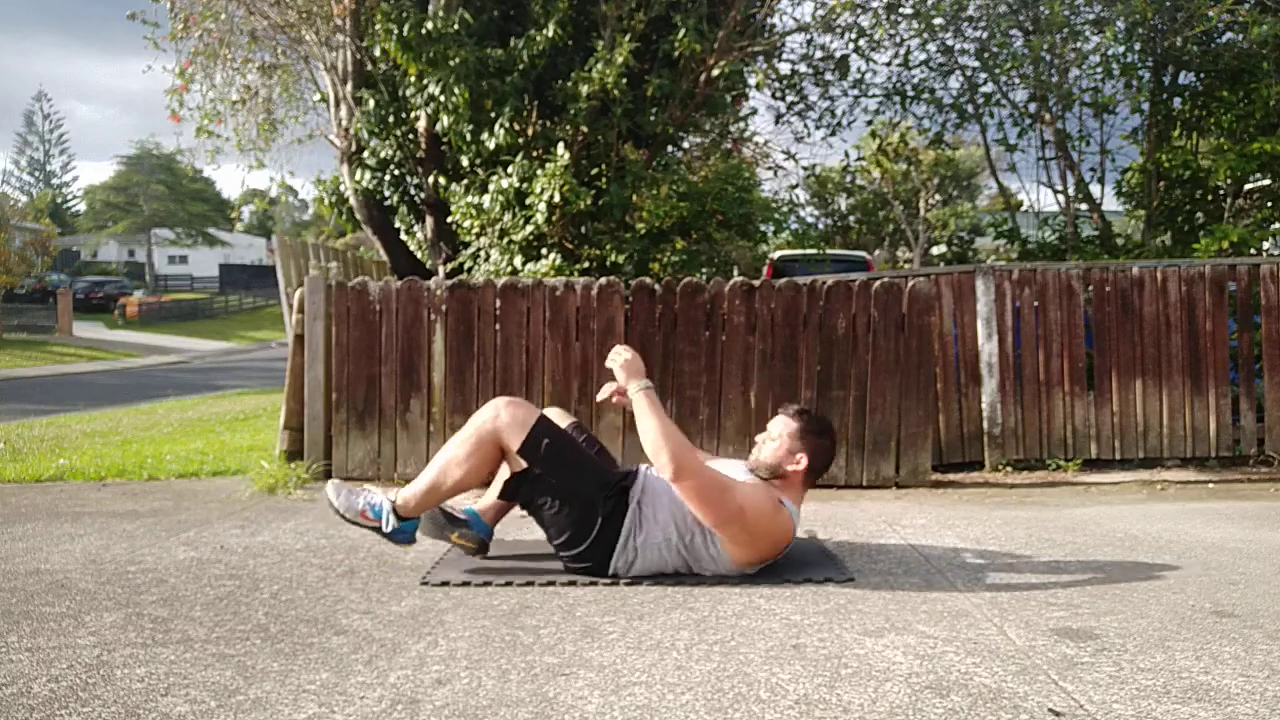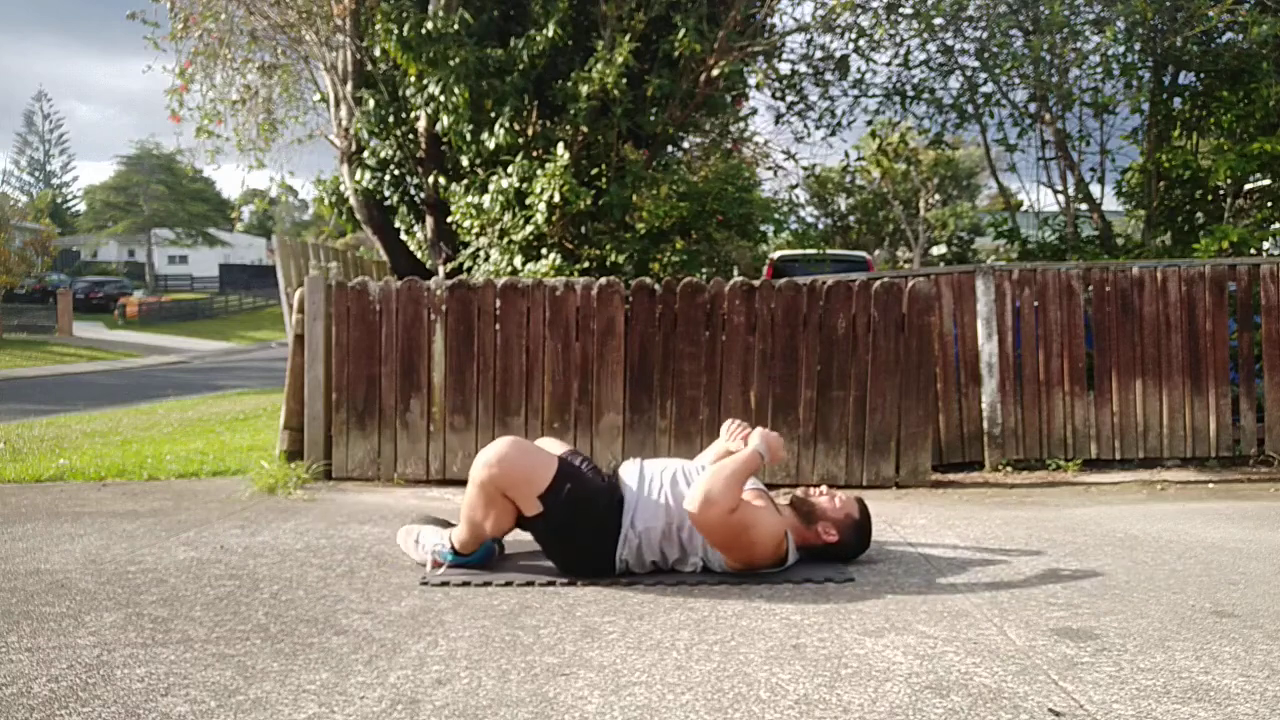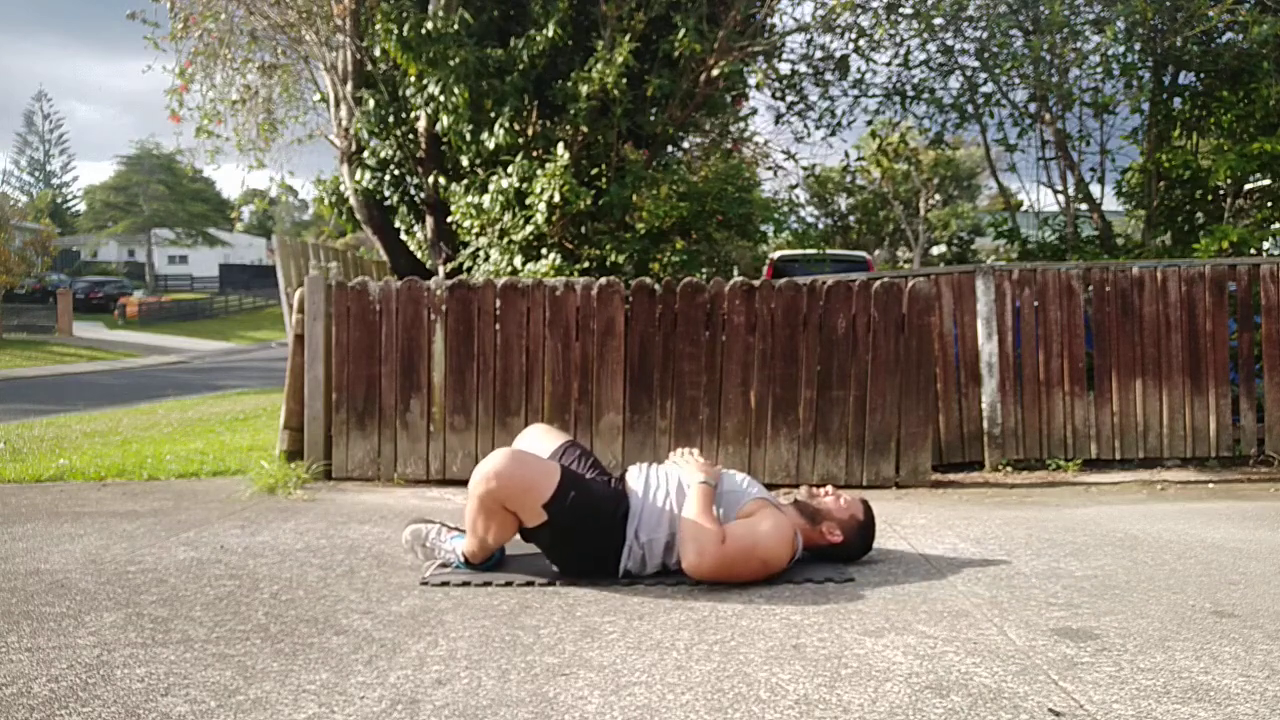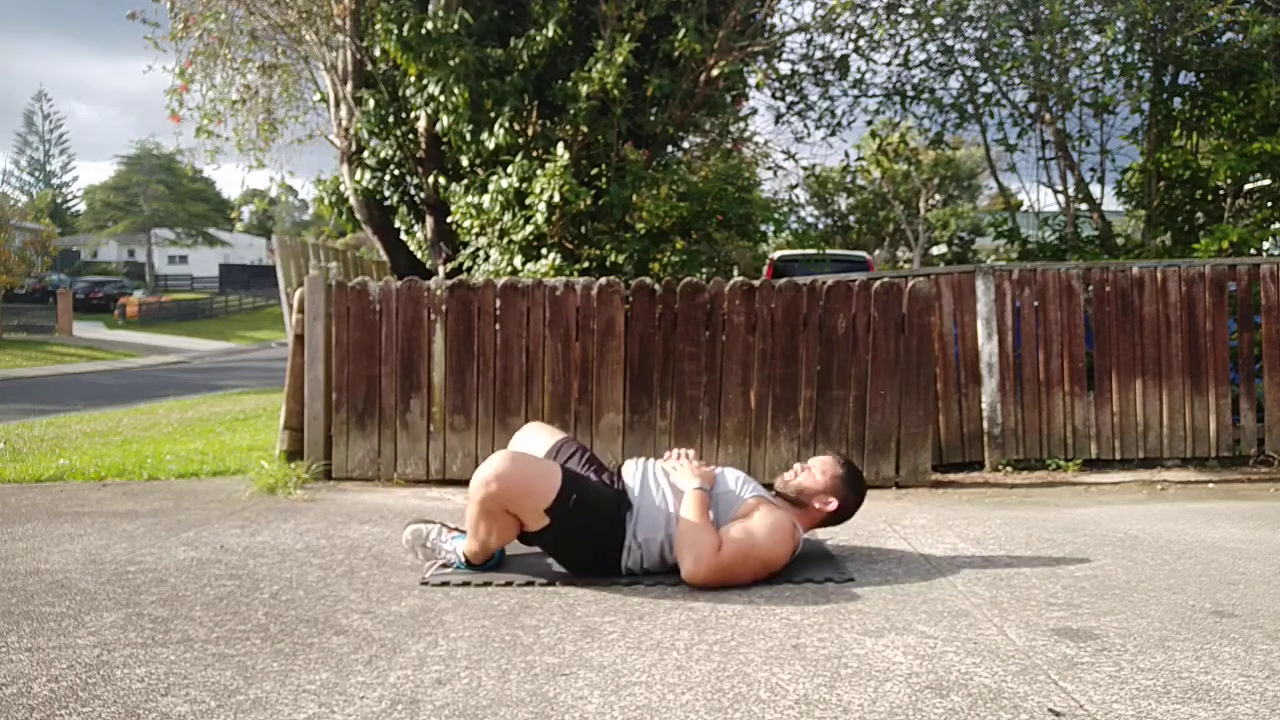
dt=1s
person 1, frame 1
left shoulder: (769, 521)
right shoulder: (760, 486)
left elbow: (677, 469)
right elbow: (684, 462)
left wrist: (640, 384)
right wrist: (637, 396)
left hip: (605, 535)
right hip: (625, 496)
left knee: (503, 415)
right knee: (553, 421)
left ankle: (399, 512)
right ankle: (477, 521)
person 1, frame 2
left shoulder: (767, 536)
right shoulder: (763, 509)
left elbow: (703, 505)
right elbow: (692, 482)
left wrist: (757, 453)
right wrist: (726, 445)
left hip: (603, 534)
right hip: (613, 497)
left knee: (501, 459)
right knee: (540, 449)
left ankle: (462, 548)
right ankle: (480, 531)
person 1, frame 3
left shoulder: (778, 538)
right shoulder: (770, 511)
left elbow: (699, 557)
left wrist: (700, 479)
right wrist: (696, 471)
left hip: (609, 533)
right hip: (616, 494)
left knee: (501, 469)
right knee: (535, 436)
left ankle: (471, 553)
right ankle: (486, 528)
person 1, frame 4
left shoulder: (777, 531)
right shoulder: (767, 505)
left elbow: (697, 565)
left wrist: (695, 486)
right wrist: (695, 474)
left hip: (610, 531)
right hip: (616, 488)
left knee: (500, 473)
right knee: (531, 436)
left ankle: (471, 554)
right ankle: (484, 533)
